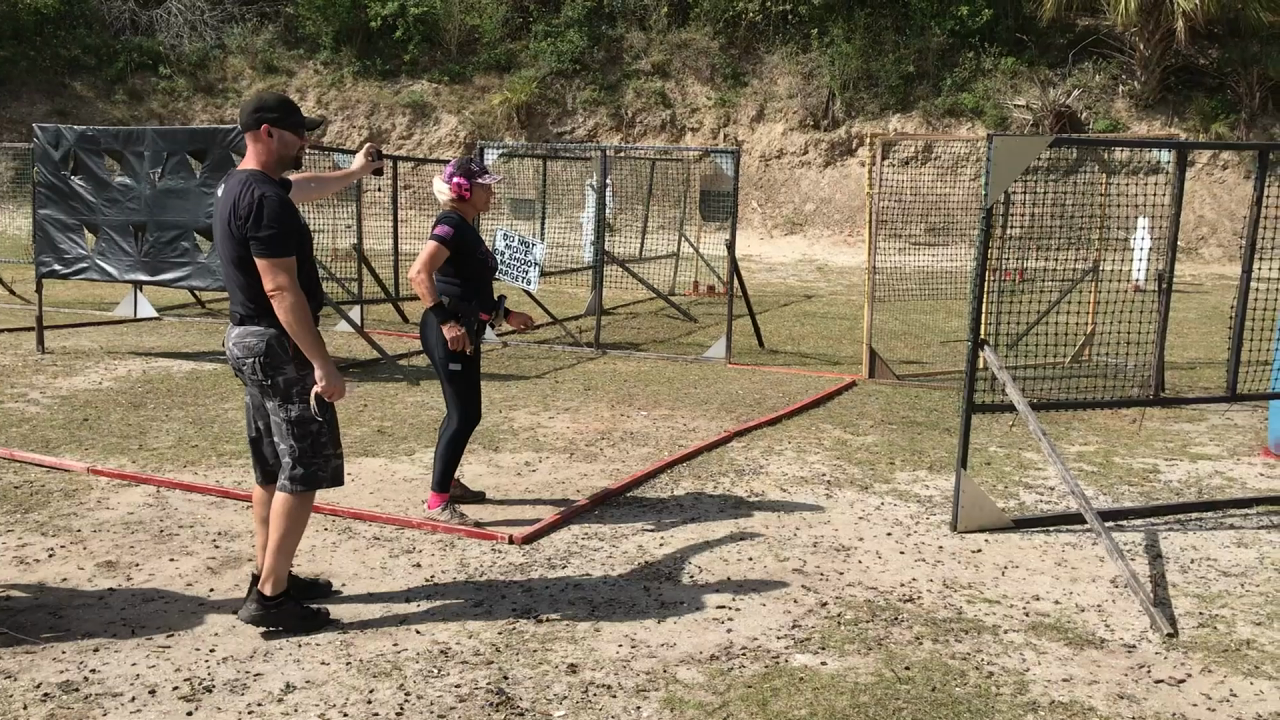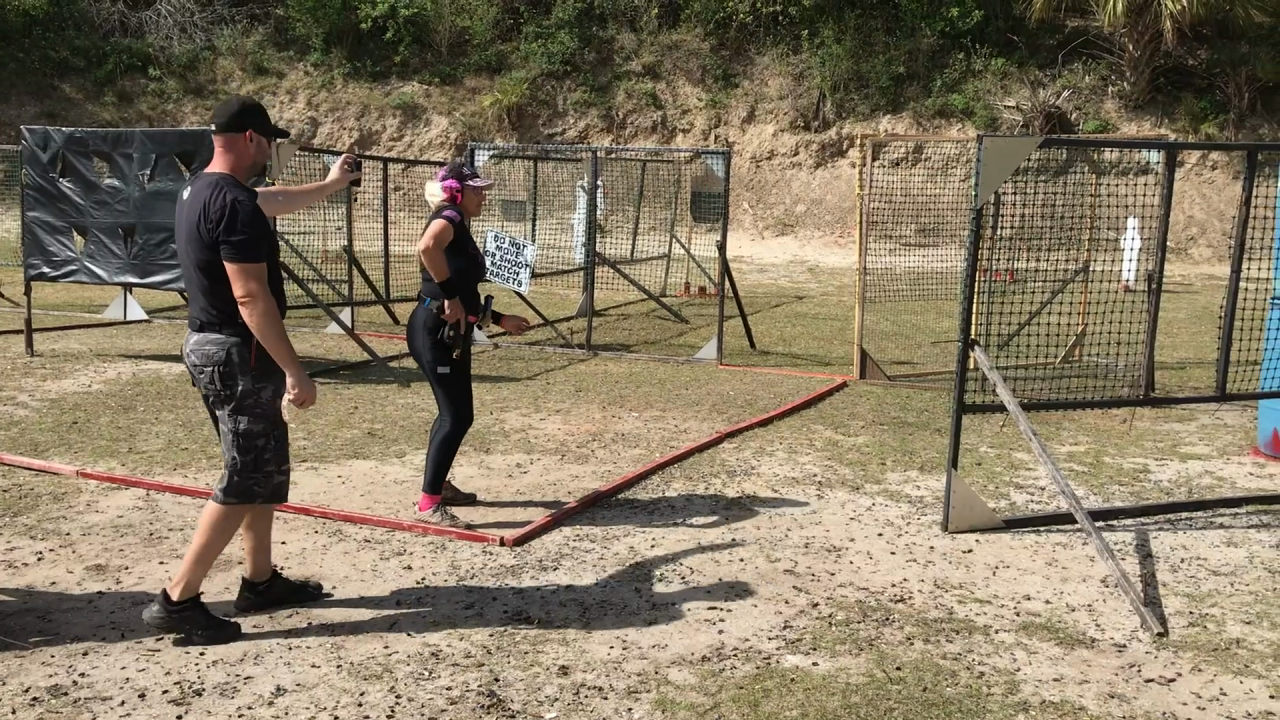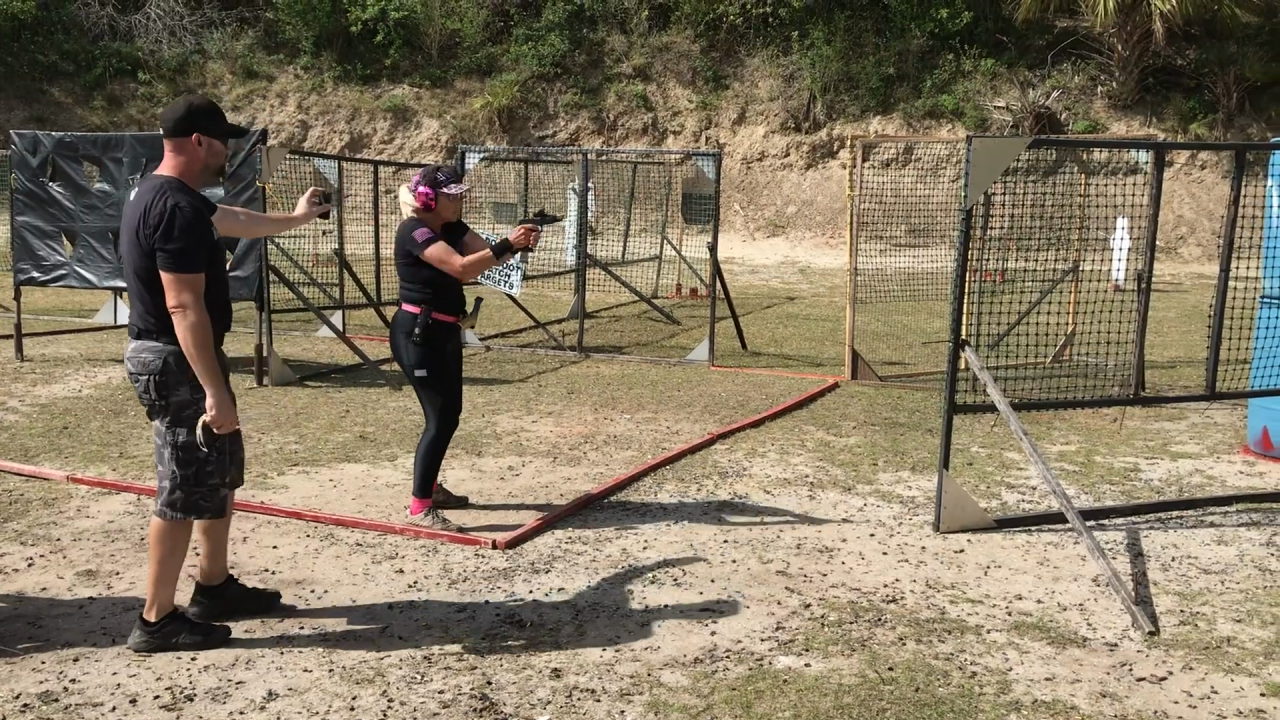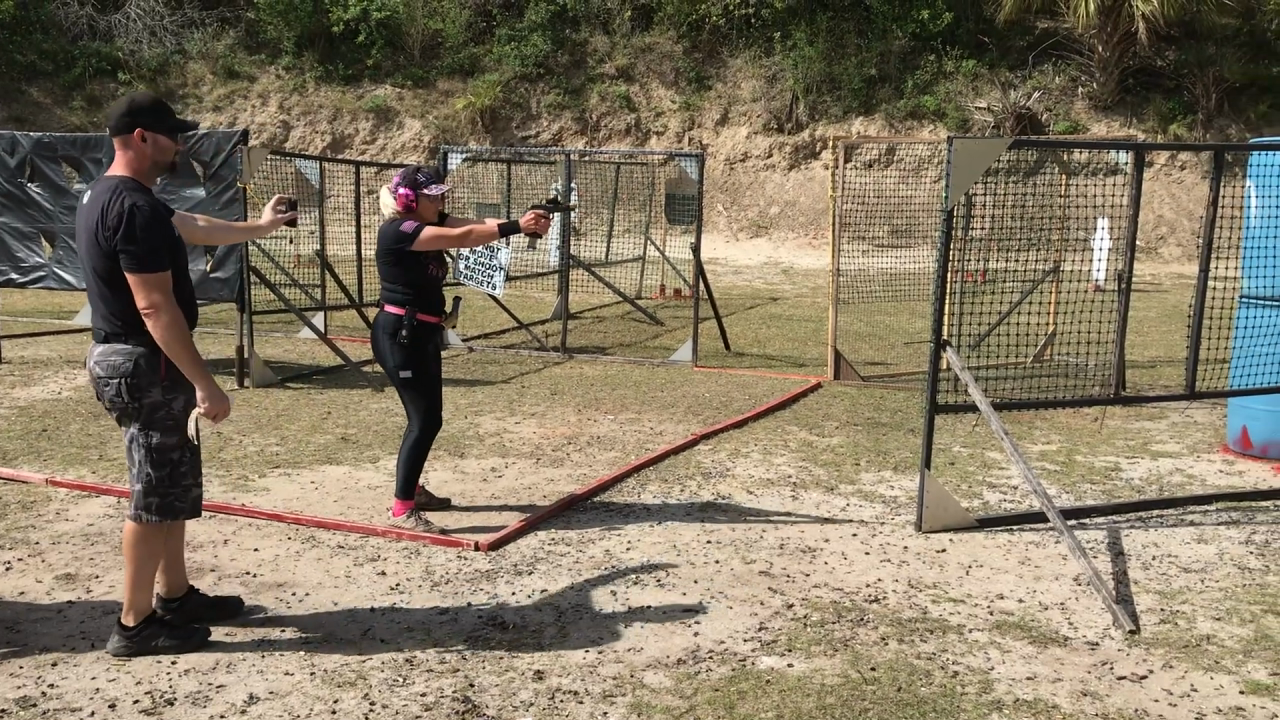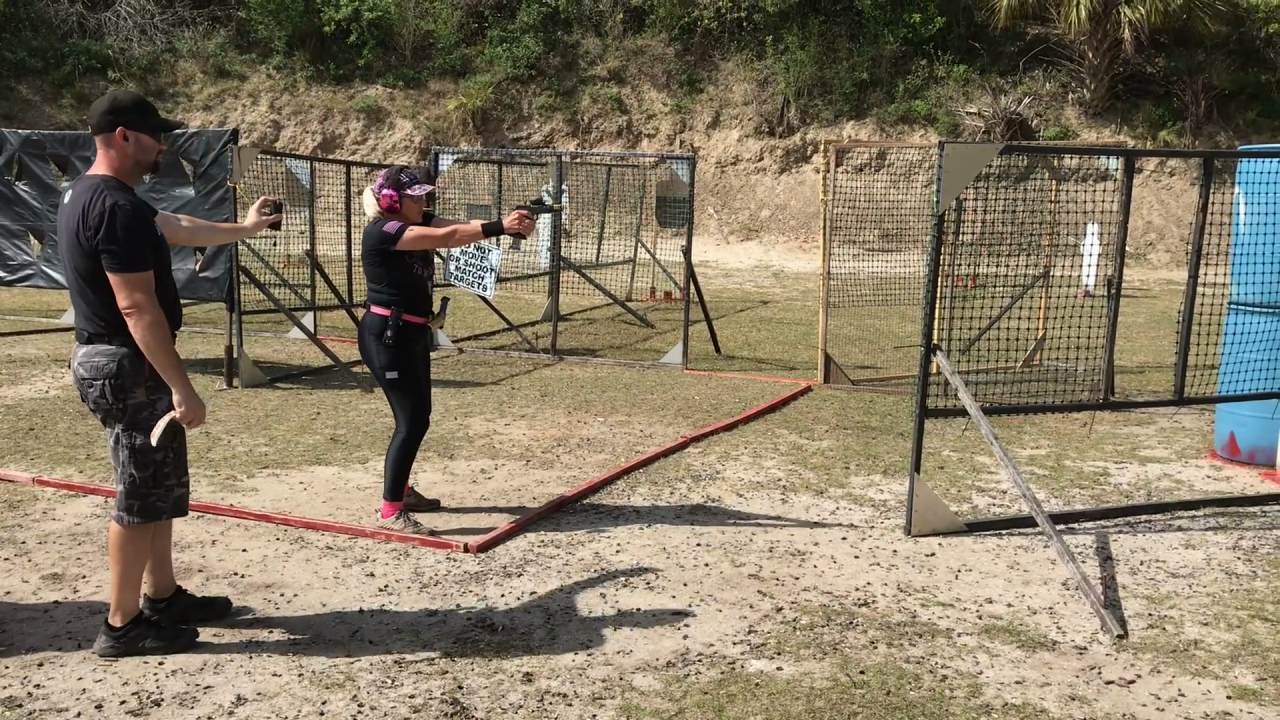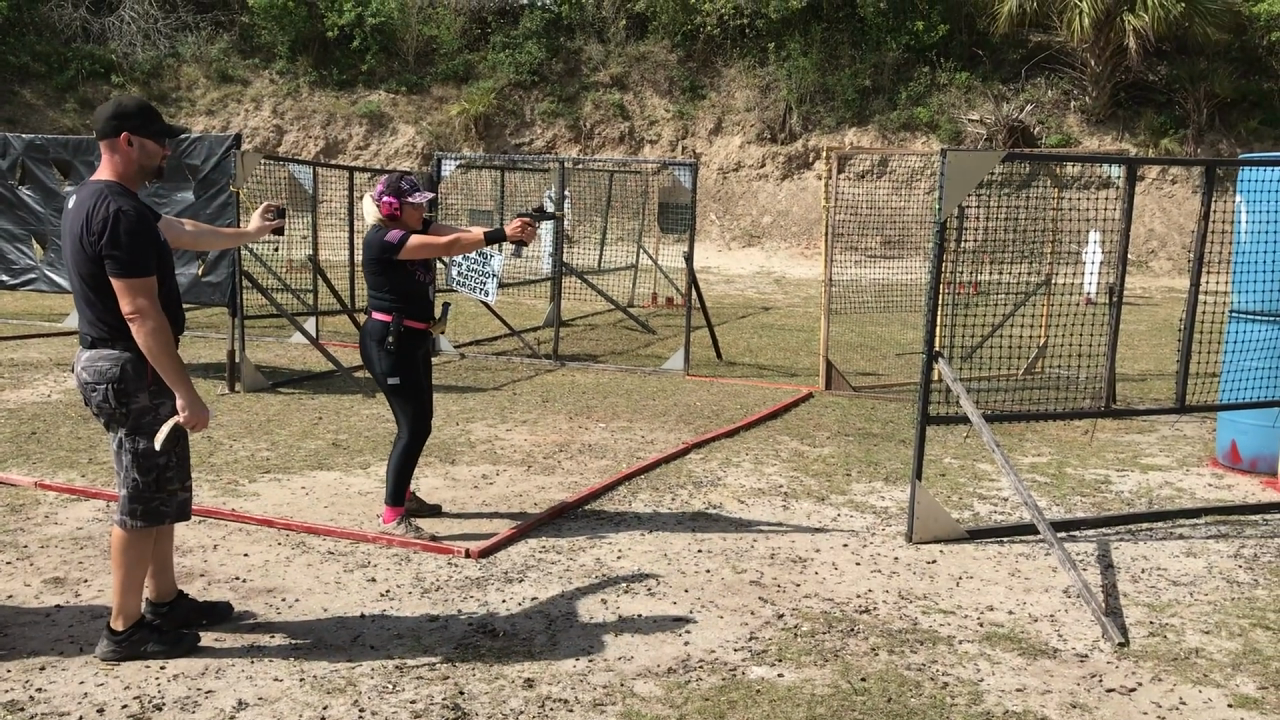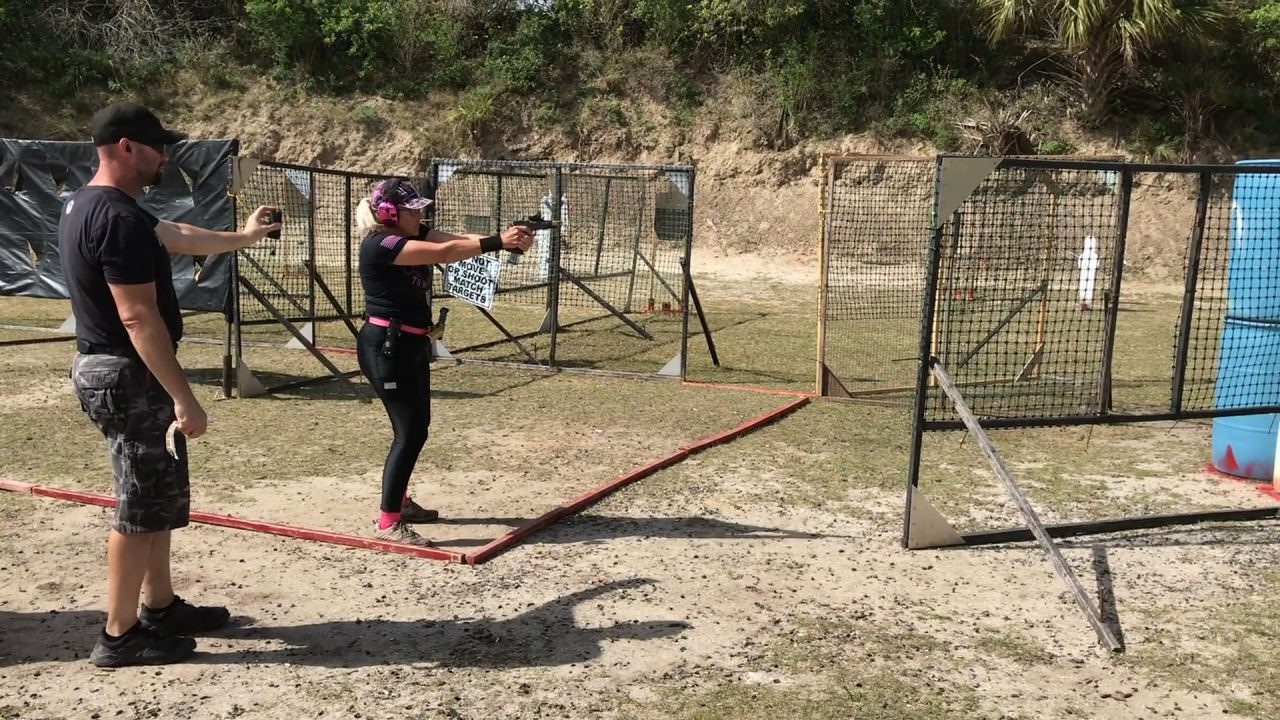
dt=0.5s
person 1, frame 1
left shoulder: (240, 184)
right shoulder: (264, 200)
left elbow: (303, 187)
right elbow: (282, 291)
left wrist: (353, 172)
right wrist: (322, 364)
left hip: (250, 342)
right hip: (276, 346)
left knee: (275, 469)
right knee: (306, 469)
left ankle: (270, 578)
right ankle: (270, 596)
person 1, frame 2
left shoulder: (202, 188)
right shoulder: (235, 204)
left elbow: (272, 201)
right elbow: (252, 298)
left wrist: (330, 184)
right wrist: (294, 371)
left hip: (210, 346)
right hip: (238, 354)
left knee: (255, 471)
right knee: (246, 481)
left ankle: (260, 580)
right ankle: (177, 598)
person 1, frame 3
left shoulder: (158, 193)
right shoulder: (177, 208)
left elbow: (231, 219)
right elbow: (185, 309)
left wrist: (294, 219)
right wrist: (216, 391)
left hip: (170, 358)
right hip: (176, 364)
left knee: (217, 475)
right knee: (186, 490)
left ankle: (214, 586)
right ankle: (156, 620)
person 1, frame 4
left shoulder: (108, 193)
right shoulder: (135, 207)
left elbow: (190, 227)
right elbow: (157, 308)
left wrist: (258, 227)
right wrist: (204, 383)
left hip: (130, 359)
right hip: (146, 366)
left knee: (170, 486)
right knee: (157, 494)
left ankle: (175, 596)
right ankle: (135, 624)
person 1, frame 5
left shoulder: (90, 193)
right shoulder: (117, 206)
left elbow: (176, 227)
right elbow: (138, 308)
left wrist: (243, 228)
right wrist: (182, 387)
left hip: (118, 361)
right hip: (129, 367)
left knee: (161, 488)
right knee: (141, 496)
left ankle: (163, 597)
right ankle: (122, 625)
person 1, frame 6
left shoulder: (94, 198)
right shoulder: (120, 212)
left elbow: (179, 232)
right elbow: (141, 313)
left wrist: (246, 233)
right wrist: (185, 392)
left hip: (117, 364)
right hip: (132, 372)
left knee: (162, 491)
right knee: (144, 499)
left ankle: (164, 601)
right ankle: (125, 629)
person 1, frame 7
left shoulder: (89, 203)
right shoulder: (119, 218)
left elbow: (177, 236)
right elbow: (139, 319)
left wrist: (243, 237)
right wrist: (184, 398)
left hip: (111, 369)
right hip: (129, 377)
left knee: (159, 497)
right knee: (143, 505)
left ankle: (160, 607)
right ankle: (120, 635)
person 2, frame 1
left shoulder: (466, 228)
right shoulder: (450, 225)
right elbow: (419, 275)
left wrist: (505, 314)
right wrist: (447, 321)
left hip: (466, 330)
right hip: (450, 332)
left knee: (464, 412)
right knee: (464, 415)
left ankle: (448, 482)
right ankle: (436, 501)
person 2, frame 2
left shoulder: (459, 229)
right shoulder: (449, 216)
right elbow: (427, 247)
left wrist: (499, 319)
right wrist: (449, 295)
left hip: (451, 331)
right hip: (434, 331)
left knee: (454, 412)
right knee: (458, 416)
left ankle: (439, 485)
right ankle: (428, 504)
person 2, frame 3
left shoulder: (450, 225)
right shoulder: (415, 232)
left elbow: (484, 248)
right elbow: (462, 267)
left wrist: (518, 241)
right wrist: (507, 245)
left hip: (444, 333)
right hip: (417, 335)
left knee: (448, 414)
right knee: (441, 419)
left ankle: (429, 488)
right ankle: (418, 507)
person 2, frame 4
left shoulder: (429, 224)
right shoulder: (397, 231)
left elbow: (477, 224)
right elbow: (462, 237)
left wrist: (522, 223)
right wrist: (516, 227)
left hip: (423, 333)
right hip: (399, 335)
left knee: (426, 416)
right knee: (425, 420)
left ankle: (412, 489)
right ankle: (401, 509)
person 2, frame 5
left shoulder: (418, 223)
right shoulder: (381, 232)
left elbow: (462, 225)
right elbow: (446, 237)
left wrist: (508, 225)
right wrist: (500, 227)
left hip: (413, 334)
right hip: (387, 336)
left knee: (418, 416)
right knee: (411, 421)
left ankle: (401, 491)
right ankle: (389, 511)
person 2, frame 6
left shoulder: (416, 230)
right shoulder: (382, 239)
left elbow: (462, 232)
right elbow: (448, 246)
left wrist: (508, 231)
right wrist: (502, 235)
left hip: (414, 340)
right hip: (388, 342)
left knee: (419, 421)
right knee: (414, 427)
left ankle: (403, 496)
right ankle: (391, 516)
person 2, frame 7
left shoulder: (414, 235)
right shoulder: (378, 245)
left elbow: (459, 239)
right elbow: (444, 253)
left wrist: (505, 240)
right wrist: (497, 243)
left hip: (412, 345)
right hip: (386, 348)
left knee: (417, 426)
right knee: (410, 433)
left ankle: (399, 502)
right ankle: (387, 522)
